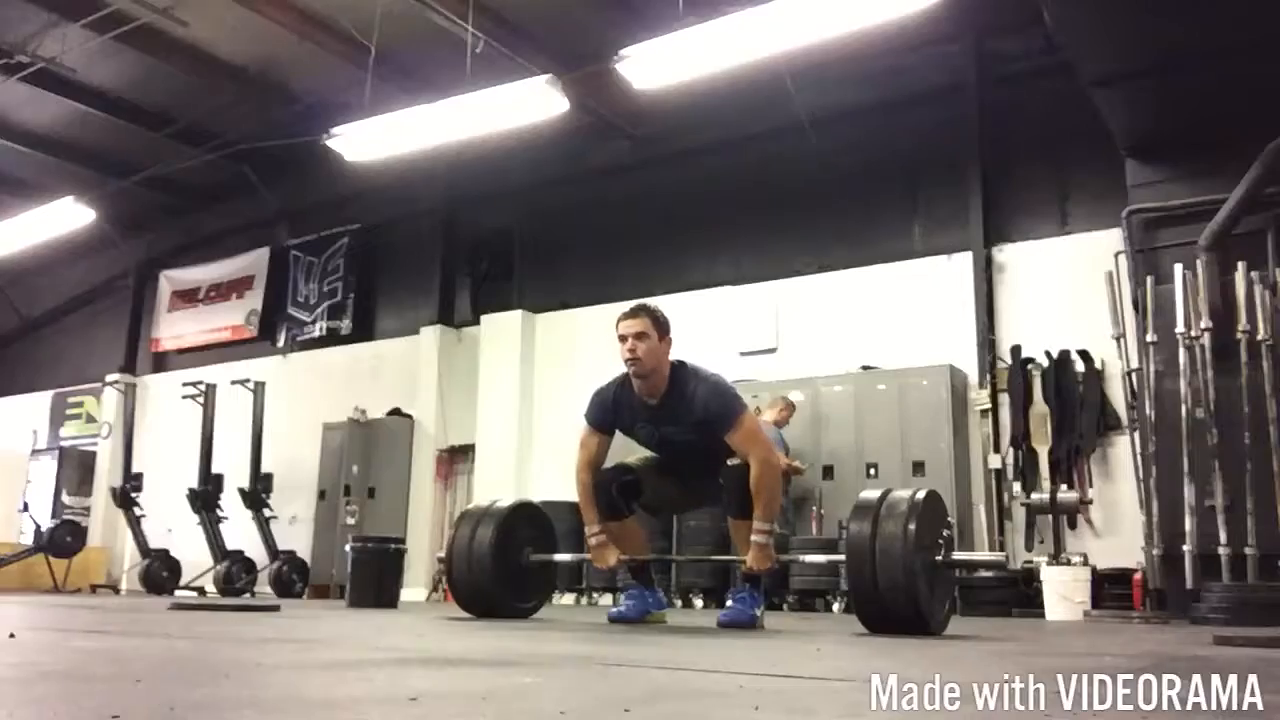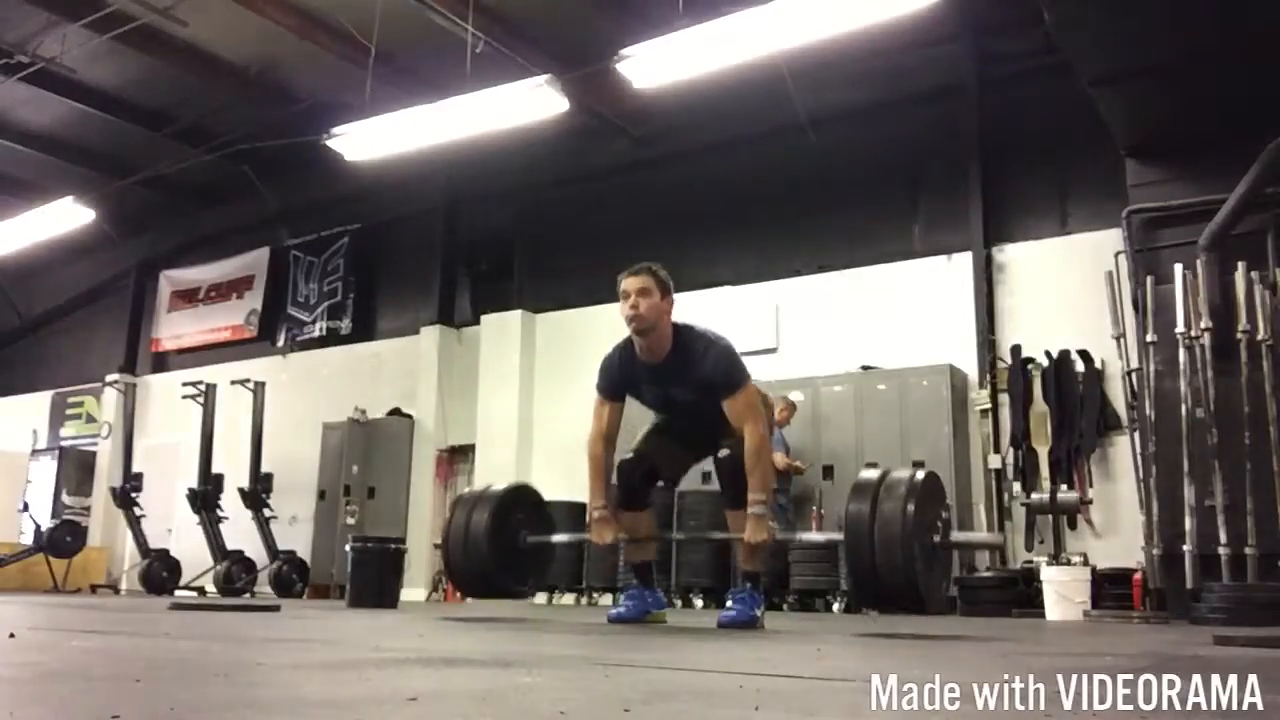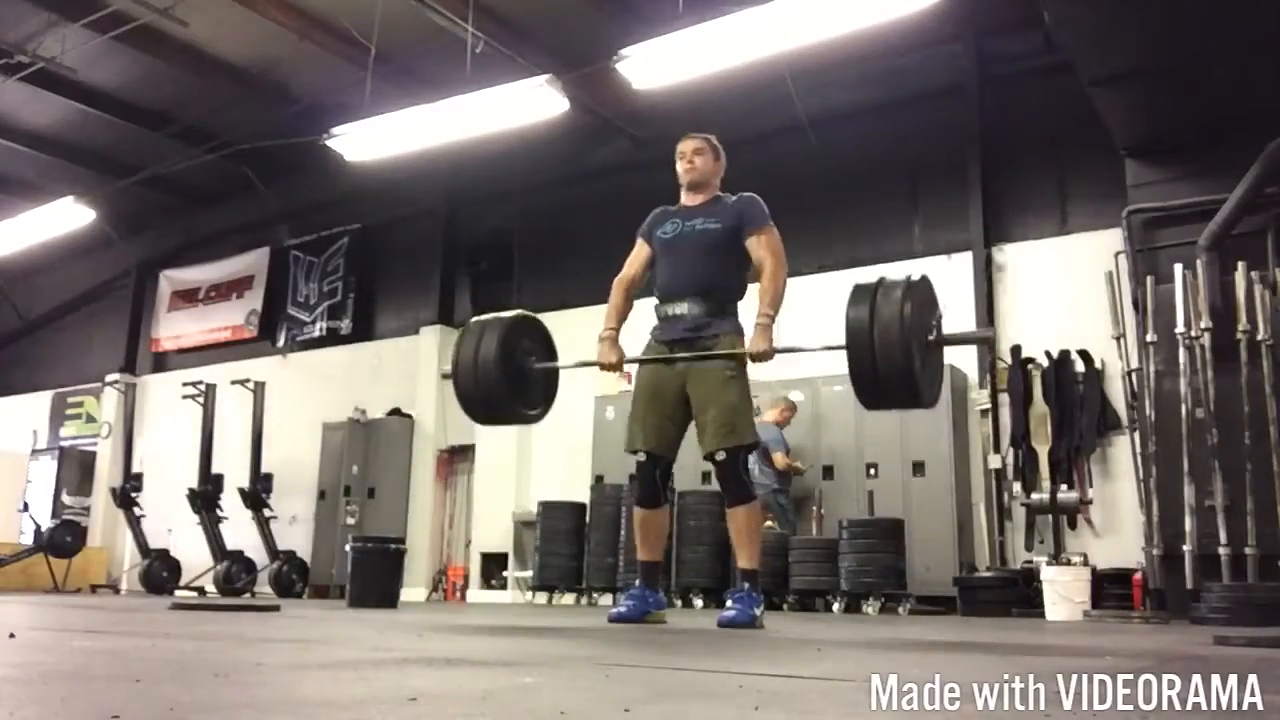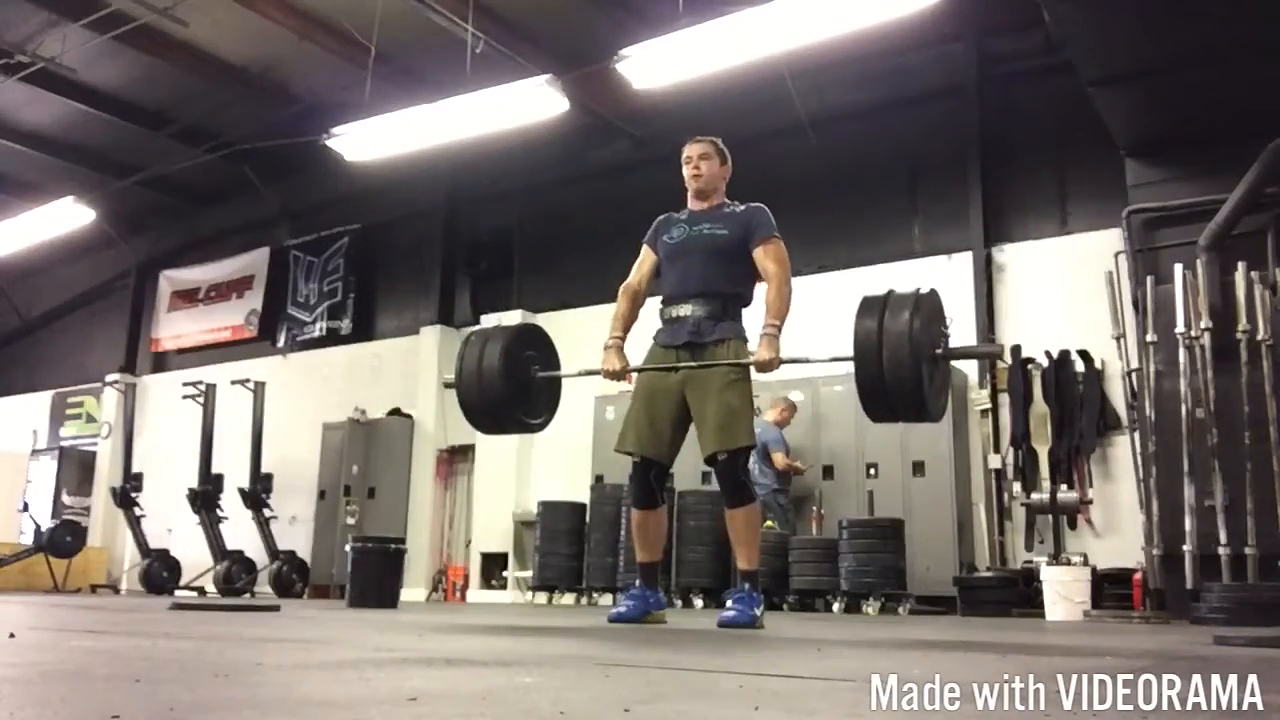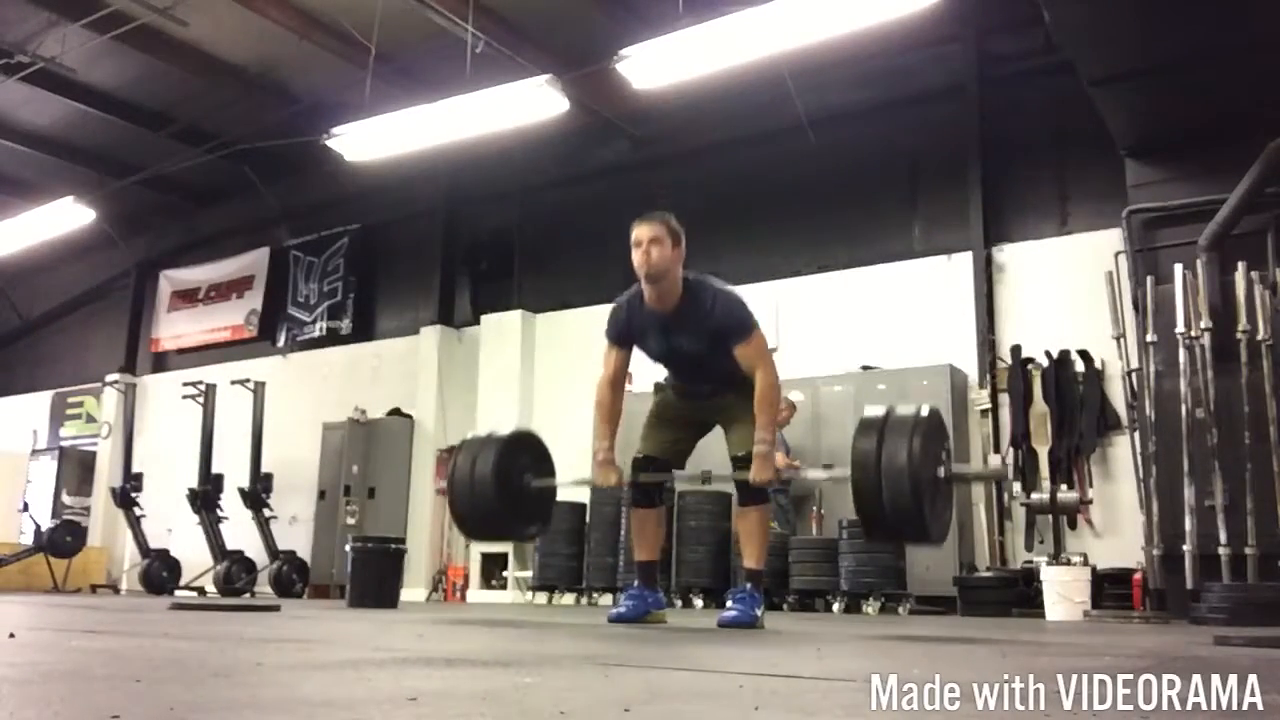
dt=0.7s
person 1, frame 1
left shoulder: (705, 391)
right shoulder: (609, 399)
left elbow: (766, 459)
right elbow: (586, 468)
left wrist: (761, 540)
right wrist: (596, 537)
left hip: (722, 471)
right hip: (674, 473)
left knee: (740, 476)
right knee: (607, 485)
left ankle: (749, 593)
right ankle: (646, 591)
person 1, frame 2
left shoulder: (709, 352)
right shoulder: (618, 363)
left elbow: (755, 430)
right elbow: (601, 439)
left wrist: (758, 513)
right wrist: (600, 511)
left hip: (735, 416)
right hip: (680, 421)
right knee: (631, 473)
left ankle: (749, 595)
right ankle: (645, 592)
person 1, frame 3
left shoulder: (741, 208)
right shoulder: (659, 219)
left elbow: (772, 264)
right elbow: (626, 280)
left wrist: (762, 327)
right wrist: (609, 335)
left hip: (717, 344)
right hip: (661, 348)
left knee: (729, 465)
right knee: (649, 470)
left ankle: (748, 592)
right ankle: (648, 590)
person 1, frame 4
left shoulder: (748, 218)
right shoulder: (663, 226)
left elbow: (777, 277)
right elbow: (633, 286)
left wrist: (769, 336)
right wrist: (614, 343)
left hip: (719, 346)
right hip: (663, 350)
left knee: (730, 467)
right knee: (645, 471)
left ankle: (748, 593)
right ankle: (647, 590)
person 1, frame 5
left shoulder: (718, 303)
right shoulder: (626, 312)
left elbow: (764, 372)
right elbow: (610, 382)
left wrist: (764, 450)
right wrist: (603, 453)
left hip: (735, 391)
right hip: (681, 391)
left knee: (748, 471)
right knee: (644, 471)
left ankle: (749, 593)
right ankle: (646, 590)
